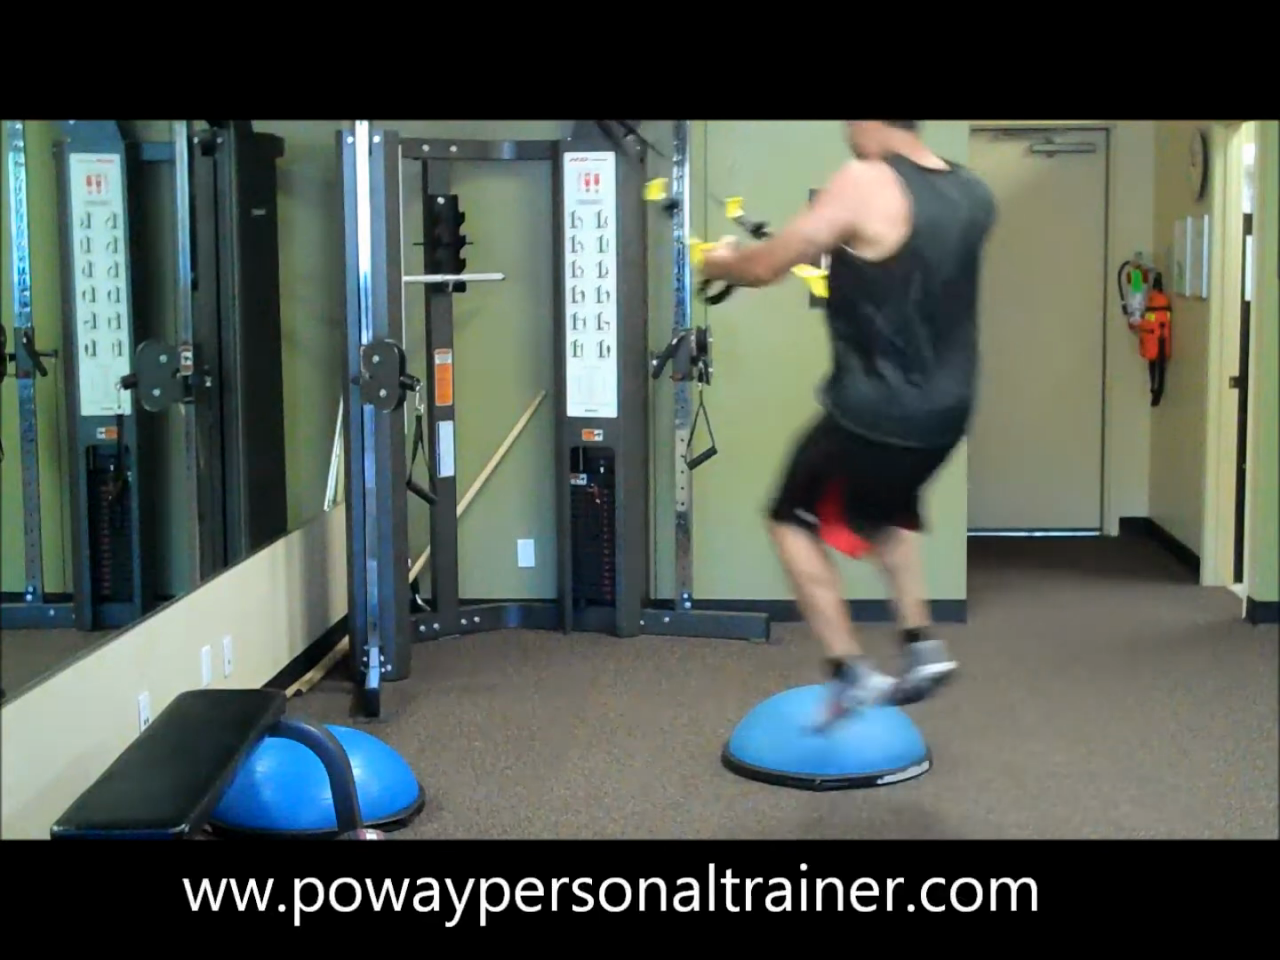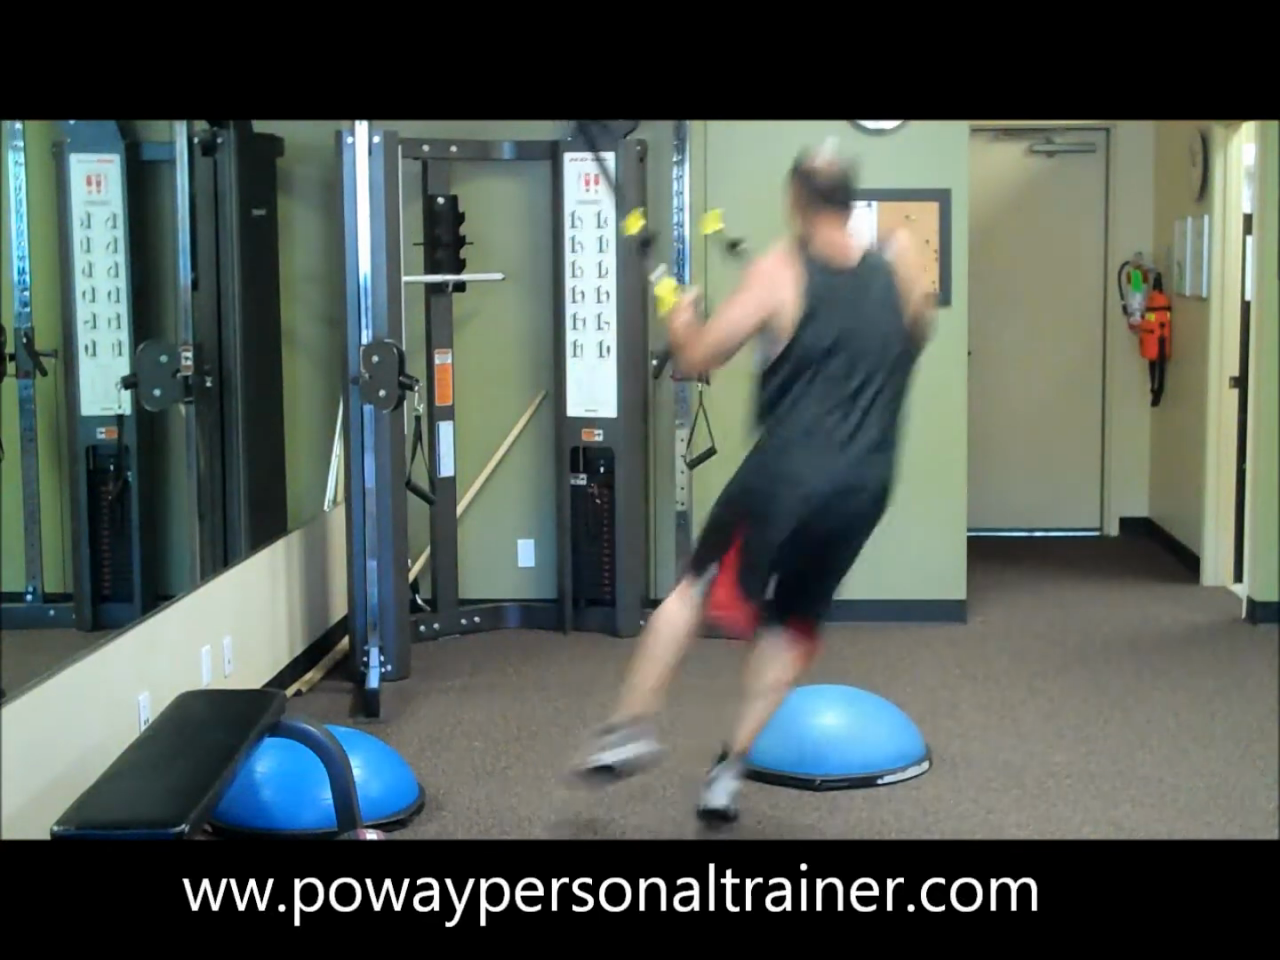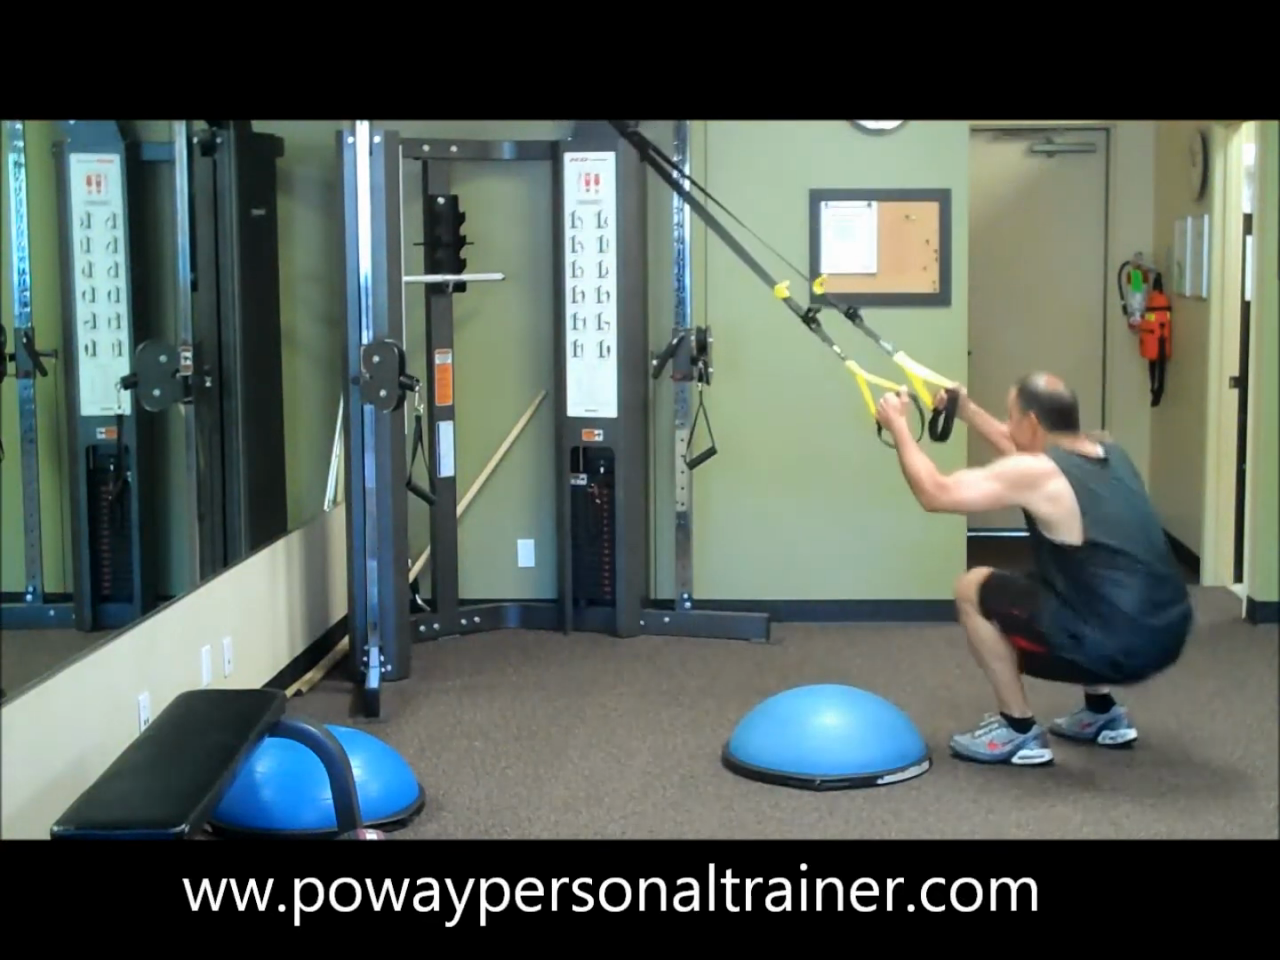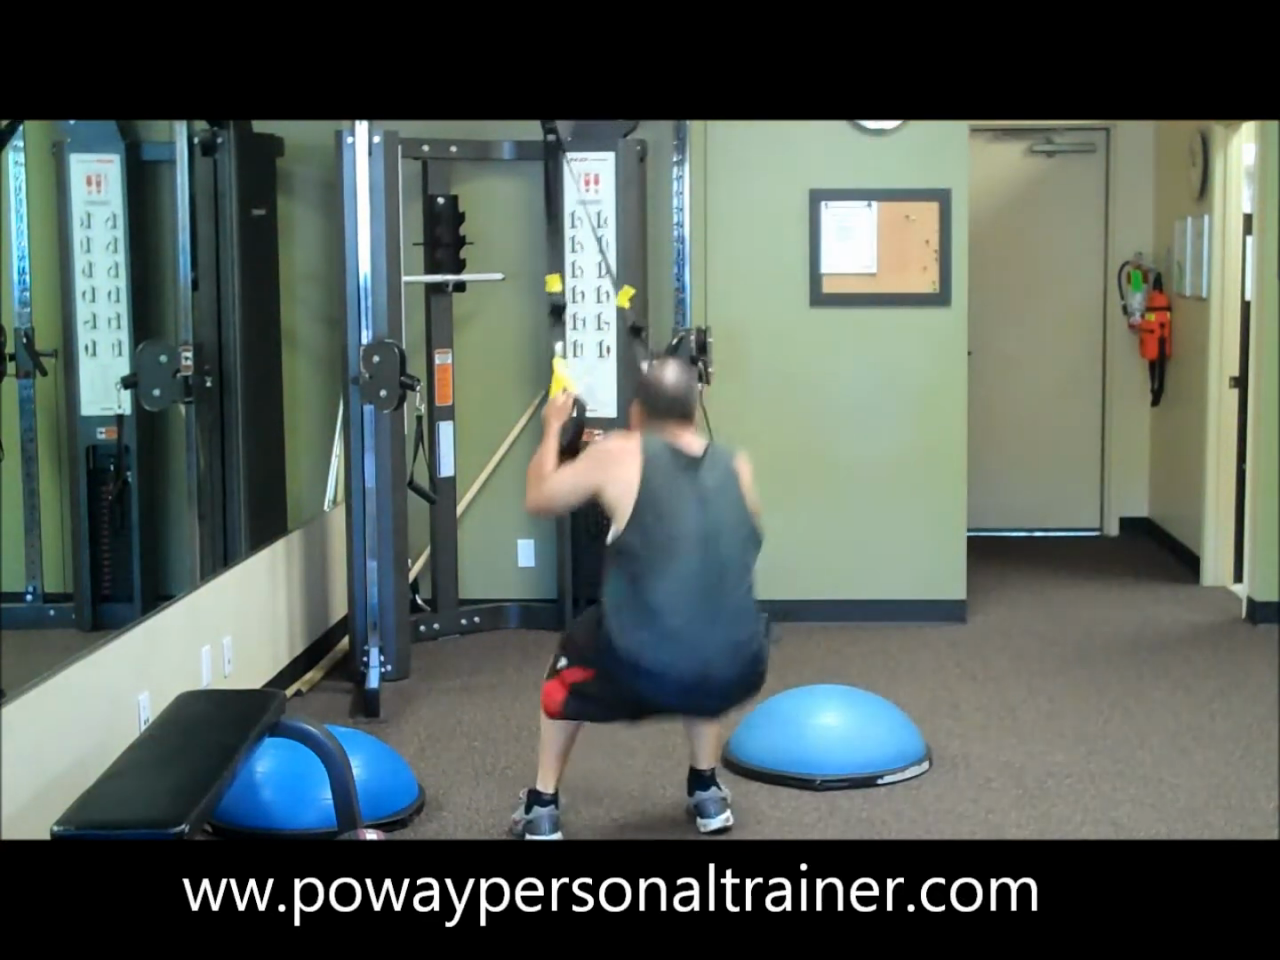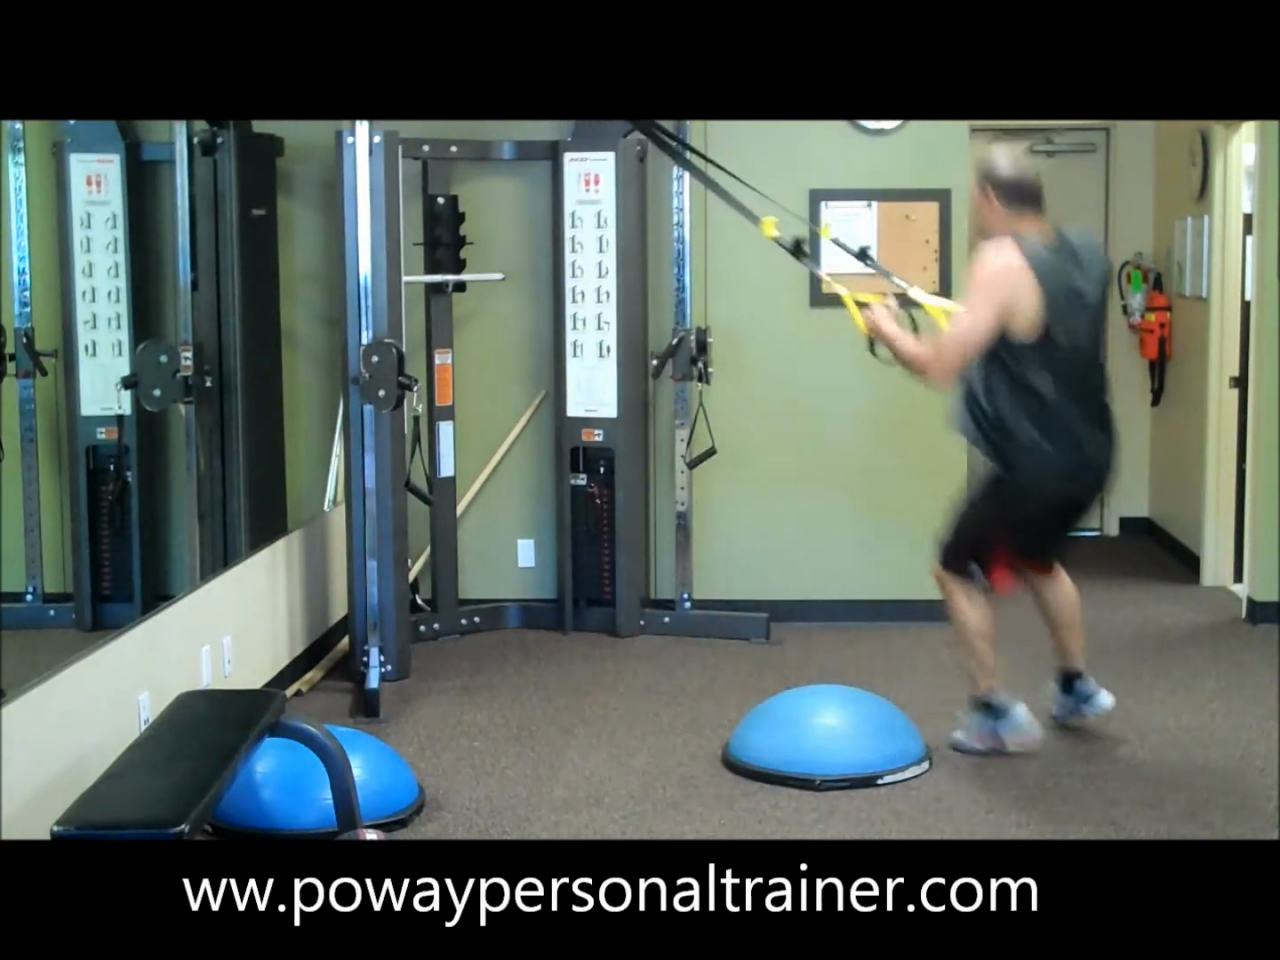
dt=1s
person 1, frame 1
left shoulder: (865, 183)
right shoulder: (971, 193)
left elbow: (766, 265)
left wrist: (721, 262)
left hip: (875, 409)
right hip: (946, 406)
left knee: (793, 523)
right knee: (892, 513)
left ankle: (849, 670)
right ankle: (921, 645)
person 1, frame 2
left shoulder: (779, 271)
right shoulder: (903, 266)
left elbow: (696, 359)
left wrist: (681, 324)
left hip: (789, 481)
right hip: (862, 492)
left knee: (696, 592)
right knee: (792, 627)
left ankle: (631, 729)
right ankle: (730, 767)
person 1, frame 3
left shoulder: (1037, 476)
right shoulder: (1108, 455)
left elbow: (936, 494)
left wrist: (898, 426)
right wrist: (966, 410)
left hip: (1123, 646)
right hip: (1169, 631)
left knee: (974, 591)
left ankle: (1019, 732)
right ankle: (1104, 713)
person 1, frame 4
left shoulder: (620, 454)
right shoulder: (737, 469)
left elbow: (538, 499)
left wrist: (553, 426)
left hip: (646, 667)
right hip: (736, 672)
left knee: (572, 655)
left ankle: (542, 806)
right ankle: (705, 790)
person 1, frame 5
left shoulder: (1002, 263)
right shoulder: (1086, 255)
left elbow: (940, 368)
left wrist: (885, 326)
left hip: (1036, 465)
right hip: (1089, 459)
left knee: (958, 574)
right knee: (1037, 562)
left ankle: (998, 714)
right ankle: (1078, 686)
